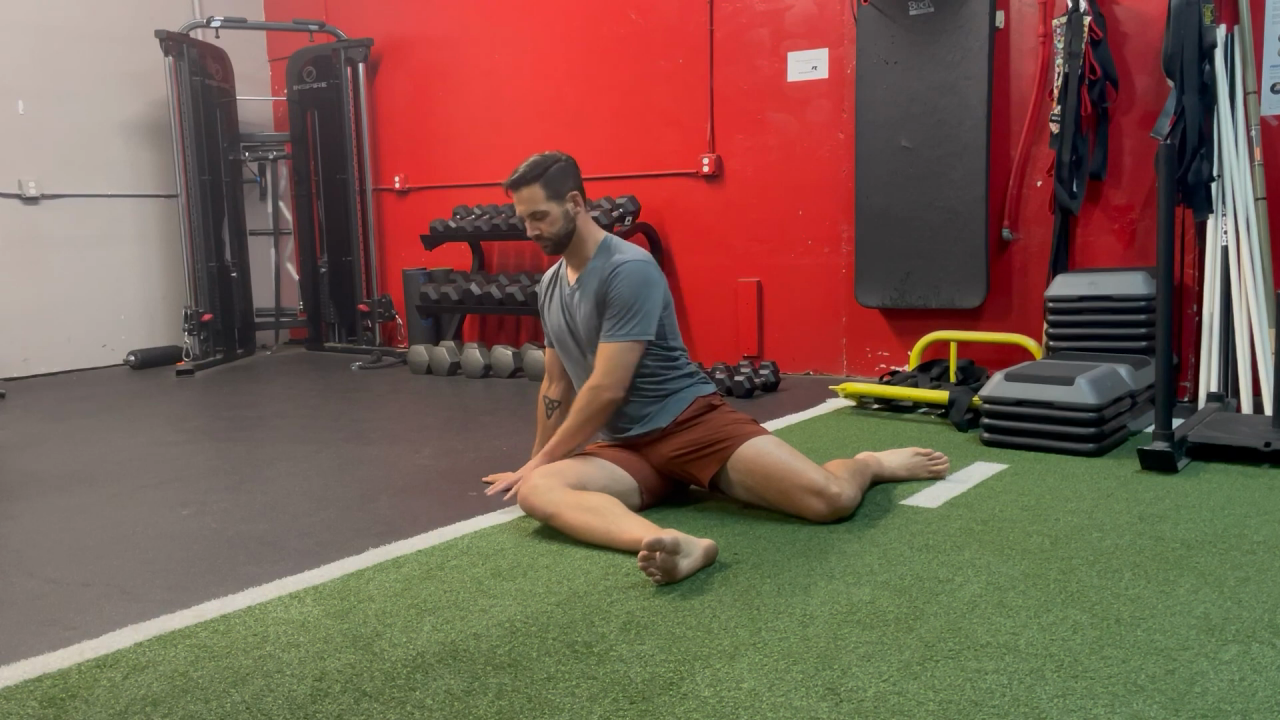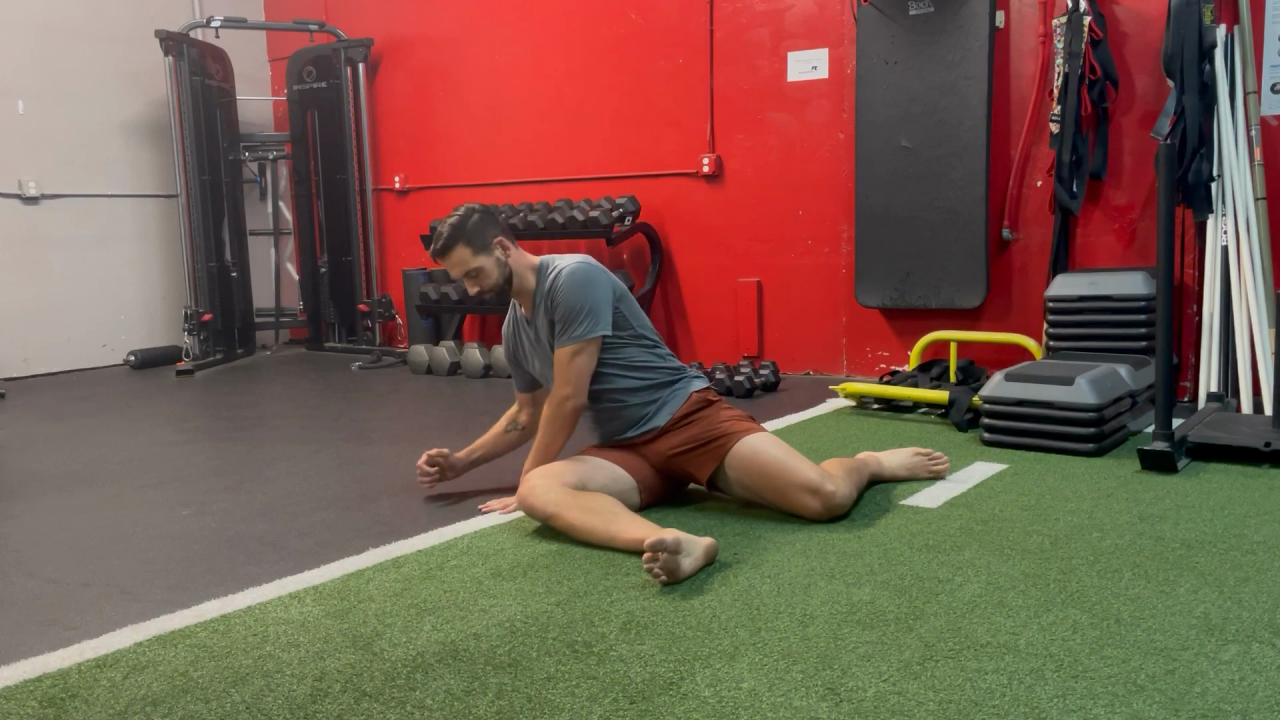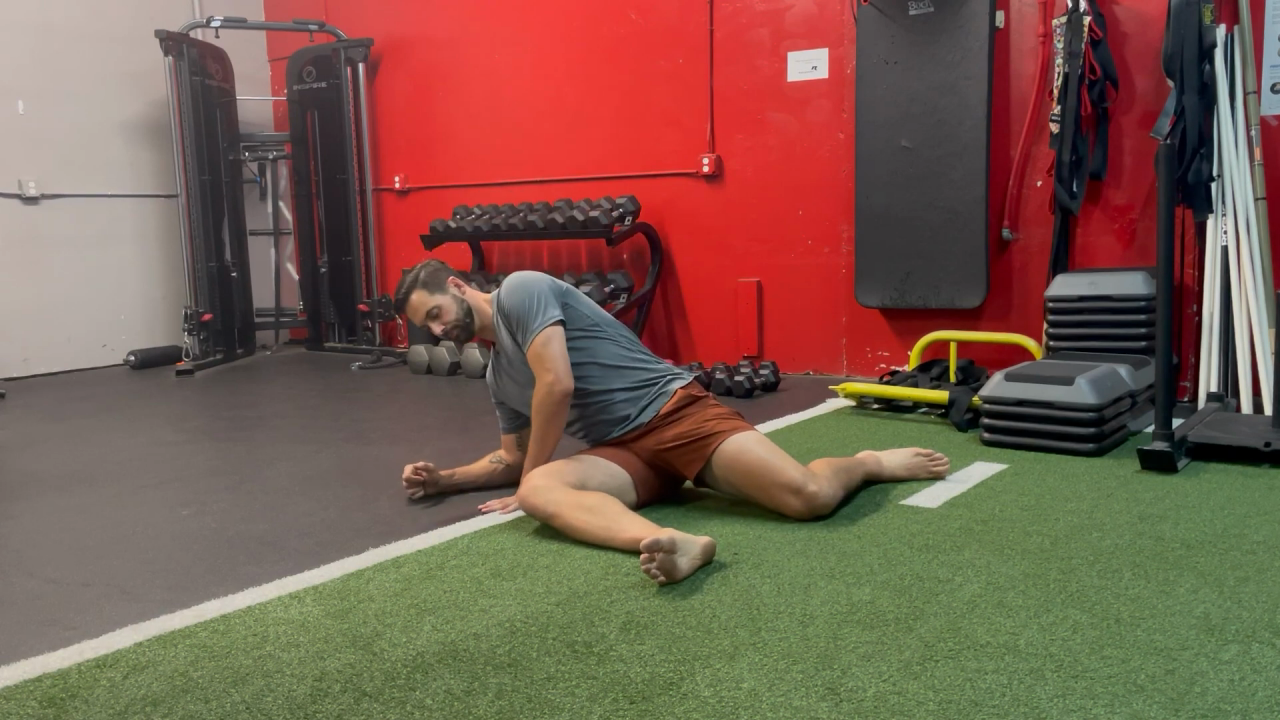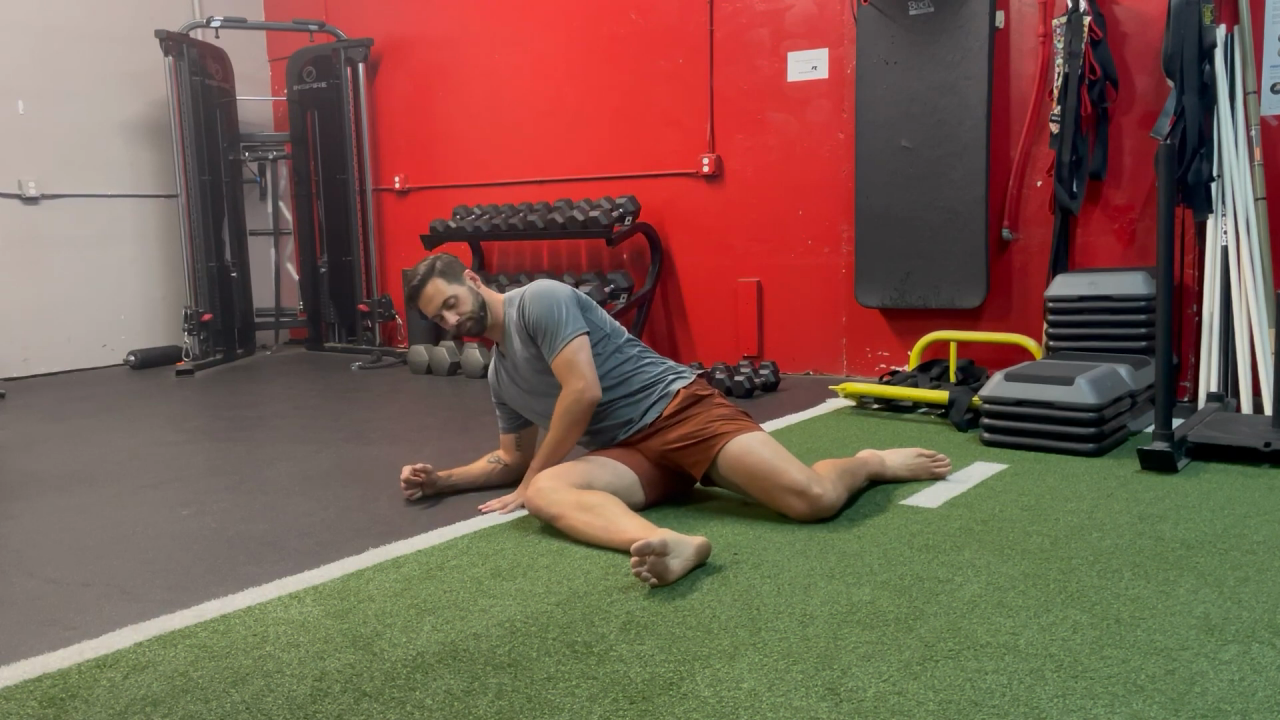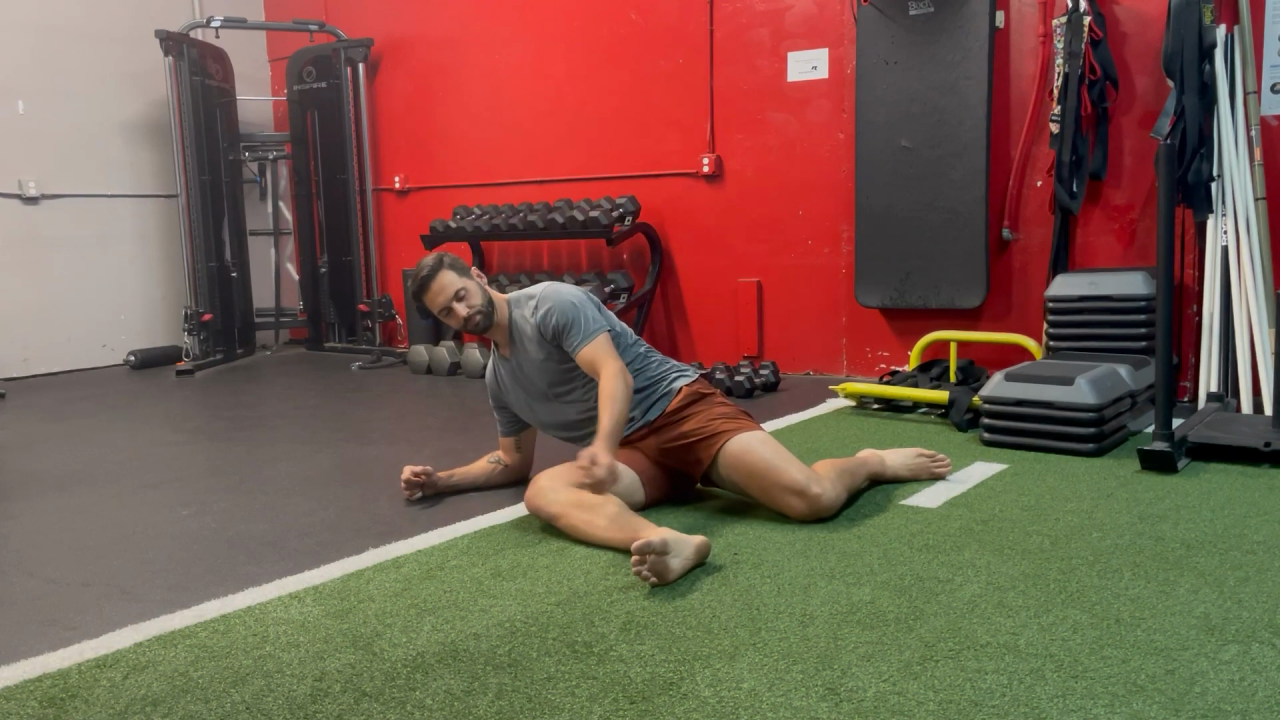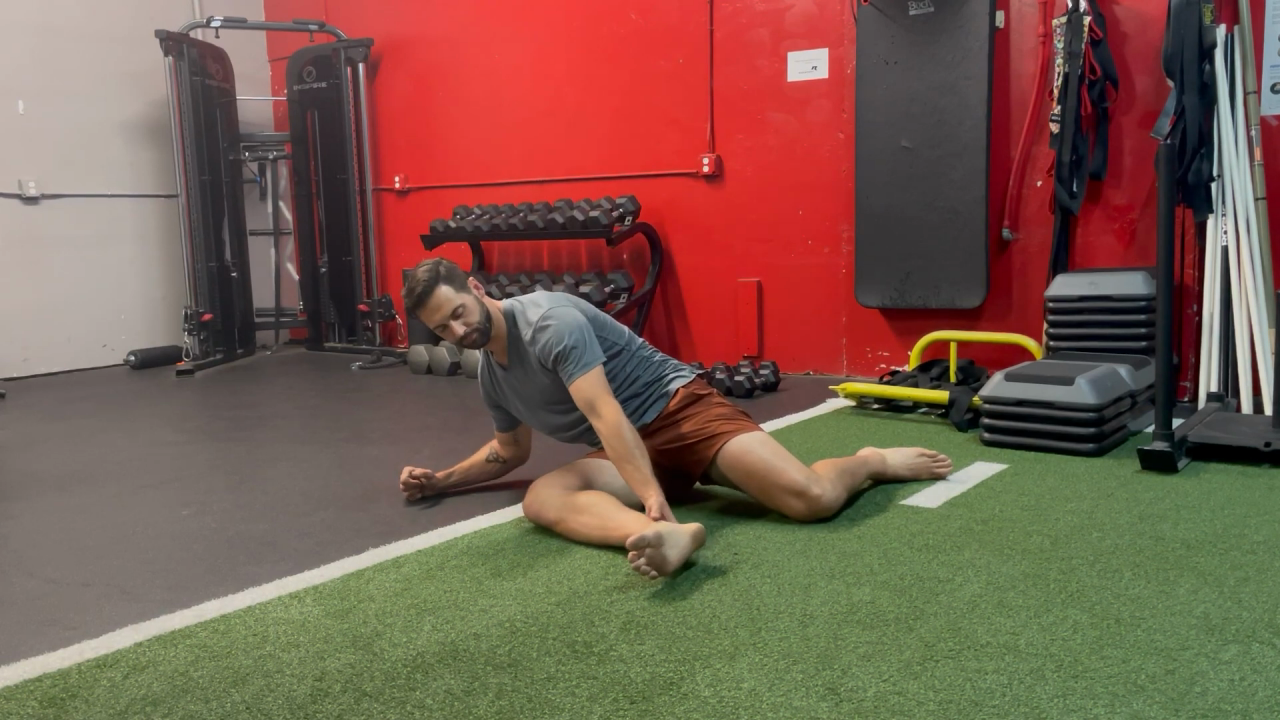
dt=0.7s
person 1, frame 1
left shoulder: (628, 269)
right shoulder: (550, 286)
left elbow: (608, 388)
right elbow: (555, 386)
left wrist: (544, 458)
right wrist: (534, 463)
left hip: (690, 422)
right hip: (626, 449)
left knee: (831, 498)
right knee: (535, 492)
left ankle: (872, 464)
right ankle: (675, 544)
person 1, frame 2
left shoulder: (574, 278)
right shoulder: (514, 329)
left elbow: (569, 399)
right elbow: (526, 415)
left wrist: (529, 475)
right wrist: (459, 461)
left hip: (687, 416)
right hip: (627, 449)
left knee: (826, 496)
right knee: (540, 495)
left ankle: (872, 463)
right ankle: (672, 541)
person 1, frame 3
left shoulder: (520, 289)
right shoulder: (498, 374)
left elbow: (557, 385)
right elbow: (513, 457)
left wrist: (528, 475)
right wrist: (444, 479)
left hip: (674, 410)
right hip: (623, 450)
left knee: (809, 496)
right knee: (539, 490)
left ankle: (869, 463)
right ankle: (673, 544)
person 1, frame 4
left shoulder: (540, 300)
right shoulder: (499, 376)
left elbow: (583, 393)
right elbow: (512, 458)
left wrist: (531, 479)
right wrist: (440, 479)
left hip: (678, 410)
right hip: (628, 452)
left knee: (814, 498)
right knee: (546, 493)
left ankle: (873, 463)
right ankle: (664, 544)
person 1, frame 5
left shoulder: (552, 303)
right shoulder: (498, 377)
left elbow: (614, 373)
right elbow: (511, 462)
left wrist: (601, 446)
right wrist: (440, 480)
left hip: (679, 408)
right hip: (633, 453)
left knee: (813, 497)
right knee: (542, 494)
left ankle: (873, 463)
right ankle: (668, 542)
person 1, frame 6
left shoulder: (550, 320)
right shoulder: (490, 375)
left elbow: (606, 414)
right elbow: (510, 451)
left wrist: (653, 499)
right wrist: (439, 480)
left hip: (679, 408)
right hip: (627, 449)
left knee: (813, 497)
right knee: (540, 499)
left ankle: (873, 463)
right ankle: (668, 535)
